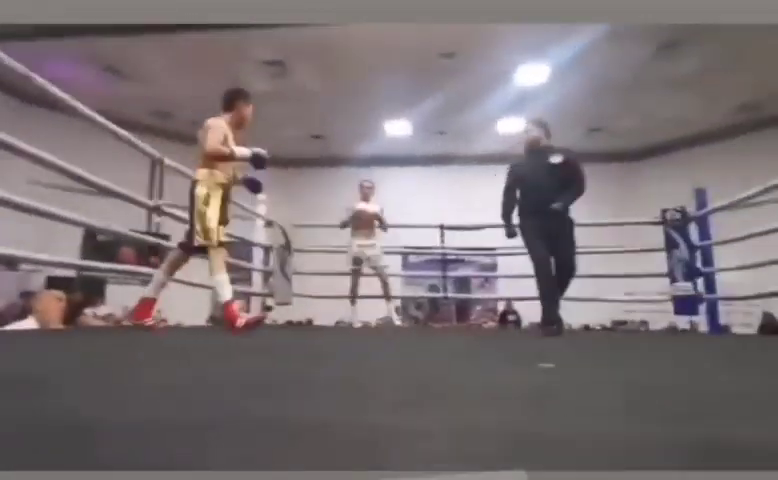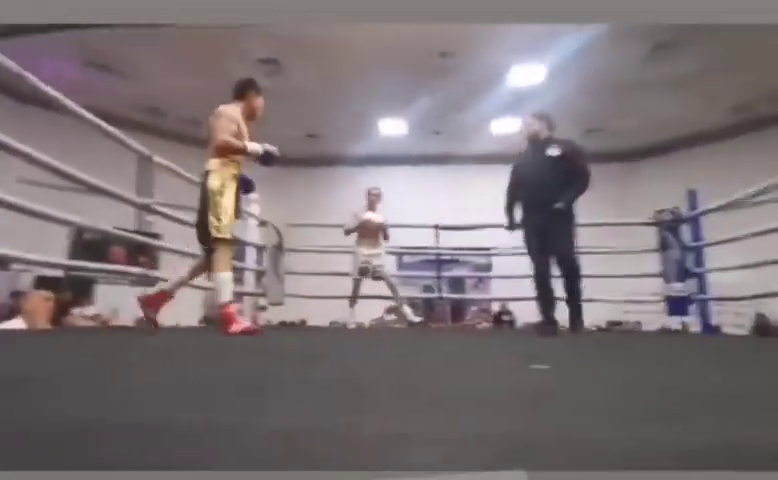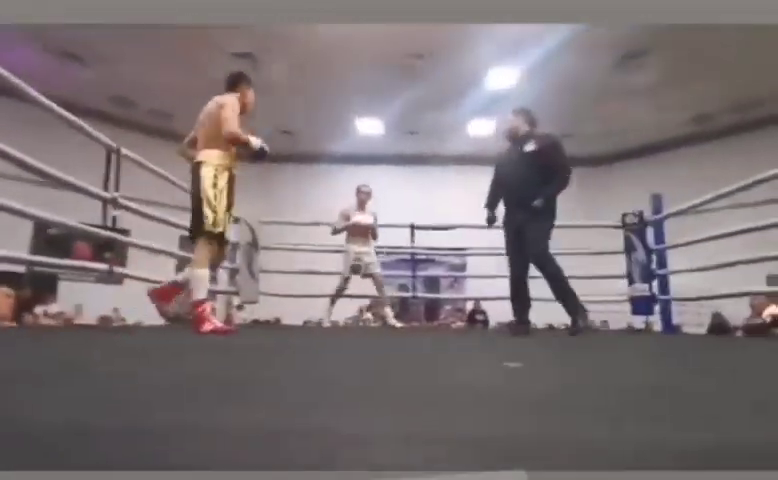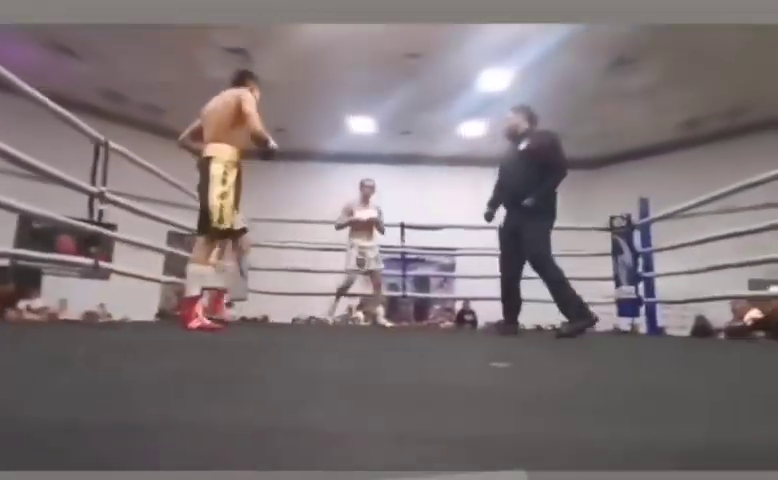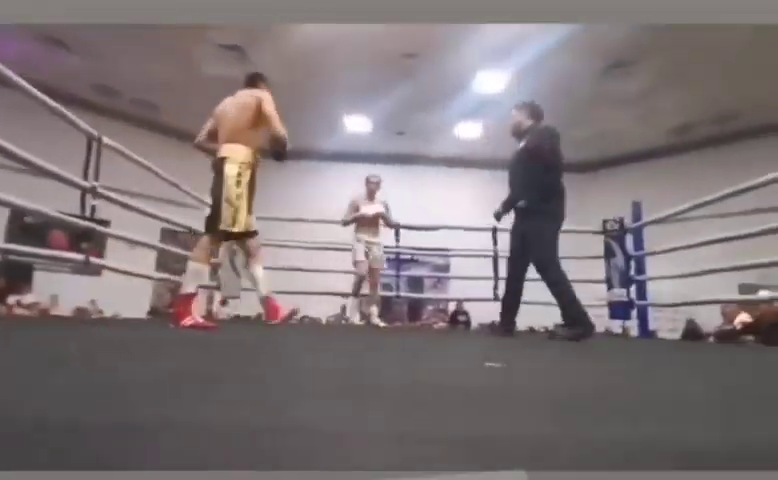
dt=0.1s
person 1, frame 1
left shoulder: (227, 130)
right shoulder: (218, 124)
right elbow: (210, 151)
left wrist: (241, 179)
right wrist: (244, 153)
left hip: (217, 192)
right hip: (208, 191)
left knee: (182, 254)
right knee: (216, 248)
left ankle: (143, 309)
right ankle: (232, 314)
person 1, frame 2
left shoulder: (234, 118)
right shoulder: (229, 112)
right elbow: (221, 142)
right wrist: (256, 149)
left hip: (227, 183)
right hip: (220, 181)
left knee: (213, 253)
right knee: (223, 245)
left ankle: (156, 297)
right ankle: (229, 316)
person 1, frame 3
left shoulder: (212, 108)
right shoulder: (230, 100)
left elbow: (187, 146)
right elbow: (230, 133)
right wrist: (254, 143)
left hip: (209, 174)
right hip: (213, 171)
left knee: (213, 246)
right knee: (208, 241)
left ankle: (167, 291)
right ankle: (201, 315)
person 1, frame 4
left shoulder: (213, 104)
right shoulder: (244, 95)
left elbow: (184, 140)
right elbow: (257, 132)
right wrist: (269, 143)
left hip: (213, 167)
right hip: (223, 167)
left knee: (240, 241)
right knee: (210, 236)
left ankle: (204, 298)
right ankle: (190, 310)
person 1, frame 5
left shoulder: (224, 105)
right shoulder: (260, 96)
left elbow: (200, 142)
right elbow: (278, 134)
right wrist: (280, 149)
left hip: (224, 167)
right hip: (236, 170)
left knee: (251, 244)
right knee: (214, 237)
left ankle: (272, 309)
right ankle: (183, 308)
person 2, frame 1
left shoulder: (562, 157)
right shoulder: (519, 164)
left elbow: (578, 184)
right elbow: (509, 193)
left wrist: (564, 202)
right wrist: (507, 221)
left hip: (558, 220)
right hip: (531, 222)
left knee: (566, 267)
right knee: (543, 267)
left ankle: (550, 315)
right ankle: (552, 320)
person 2, frame 2
left shoulder: (566, 148)
right shoulder: (524, 159)
left elbow: (583, 178)
right elbow: (514, 189)
left wrist: (567, 200)
right wrist: (510, 214)
left hip: (560, 216)
right hip: (532, 218)
left knee: (567, 260)
right knee: (540, 267)
left ankle: (575, 312)
right ankle: (547, 319)
person 2, frame 3
left shoulder: (545, 142)
right shoulder: (508, 154)
left elbow: (563, 173)
right elbow: (497, 184)
left wrist: (545, 198)
right wrist: (490, 208)
left hip: (538, 213)
right hip: (513, 215)
left knee: (539, 257)
right knee: (517, 267)
left ankle: (576, 310)
right ankle: (520, 320)
person 2, frame 4
left shoulder: (543, 139)
right shoulder: (511, 152)
left elbow: (558, 170)
right elbow: (502, 185)
left wrist: (536, 198)
right wrist: (491, 205)
left hip: (537, 213)
right hip: (514, 215)
left knee: (539, 258)
right knee: (509, 268)
left ankle: (580, 315)
right ankle: (510, 320)
person 2, frame 5
left shoulder: (542, 135)
right shoulder: (525, 145)
left elbow: (553, 169)
left wrist: (529, 199)
right wrist: (504, 207)
left hip: (542, 211)
right hip: (531, 214)
left knee: (545, 261)
right knee: (515, 266)
left ankle: (578, 322)
right ankle: (506, 322)
person 3, frame 1
left shoulder: (377, 208)
right shoulder: (354, 208)
left elbow: (385, 228)
right elbow: (342, 225)
left wrist: (379, 217)
right wrist: (353, 216)
left hip: (372, 245)
right hip: (357, 245)
left knee: (383, 277)
right knee: (355, 280)
left ankle: (391, 312)
right ankle: (354, 316)
person 3, frame 2
right shoulder: (359, 215)
left elbow: (386, 238)
right elbow: (346, 231)
left wrist: (384, 228)
right wrist: (359, 224)
left hip: (377, 254)
right hip: (362, 253)
left knee: (391, 284)
right knee: (356, 286)
left ankle: (408, 314)
right ankle: (350, 317)
person 3, frame 3
left shoulder: (372, 214)
right shoulder: (347, 212)
left elbow: (375, 237)
right elbow: (334, 230)
left wrist: (373, 228)
right wrist: (350, 225)
left hip: (368, 251)
right hip: (352, 250)
left knee: (379, 283)
right knee: (343, 285)
left ankle: (389, 317)
right ankle: (328, 315)
person 3, frame 4
left shoulder: (376, 208)
right shoulder: (350, 206)
left elbow: (382, 230)
right elbow: (337, 225)
left wrist: (377, 221)
right wrist: (352, 220)
left hip: (372, 246)
right hip: (355, 245)
left knee: (377, 280)
right knee: (350, 279)
left ankle: (380, 316)
right ankle: (334, 305)
person 3, frame 5
left shoulder: (382, 203)
right shoulder: (356, 201)
left elbow: (392, 224)
right elbow: (344, 221)
left wrist: (383, 216)
right wrist: (358, 216)
left hip: (376, 242)
right hip: (360, 240)
left knee: (375, 279)
right knee: (362, 273)
left ankle: (373, 315)
right ankle: (353, 309)
